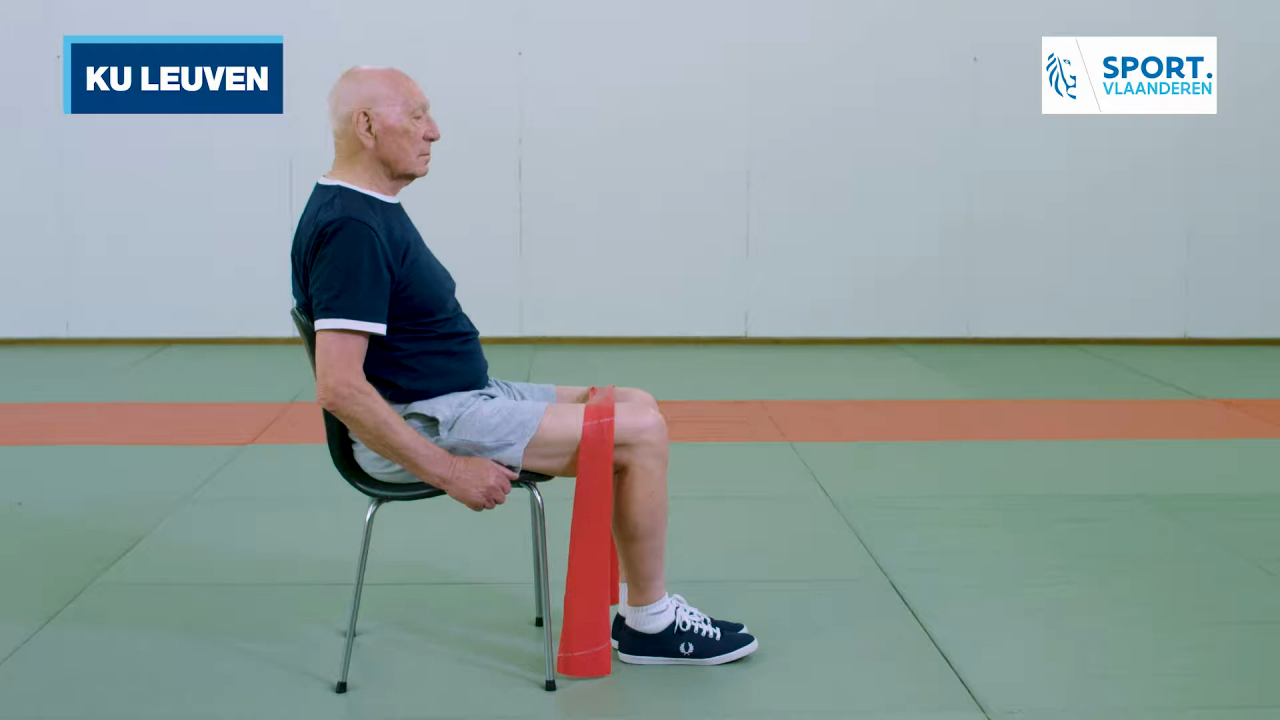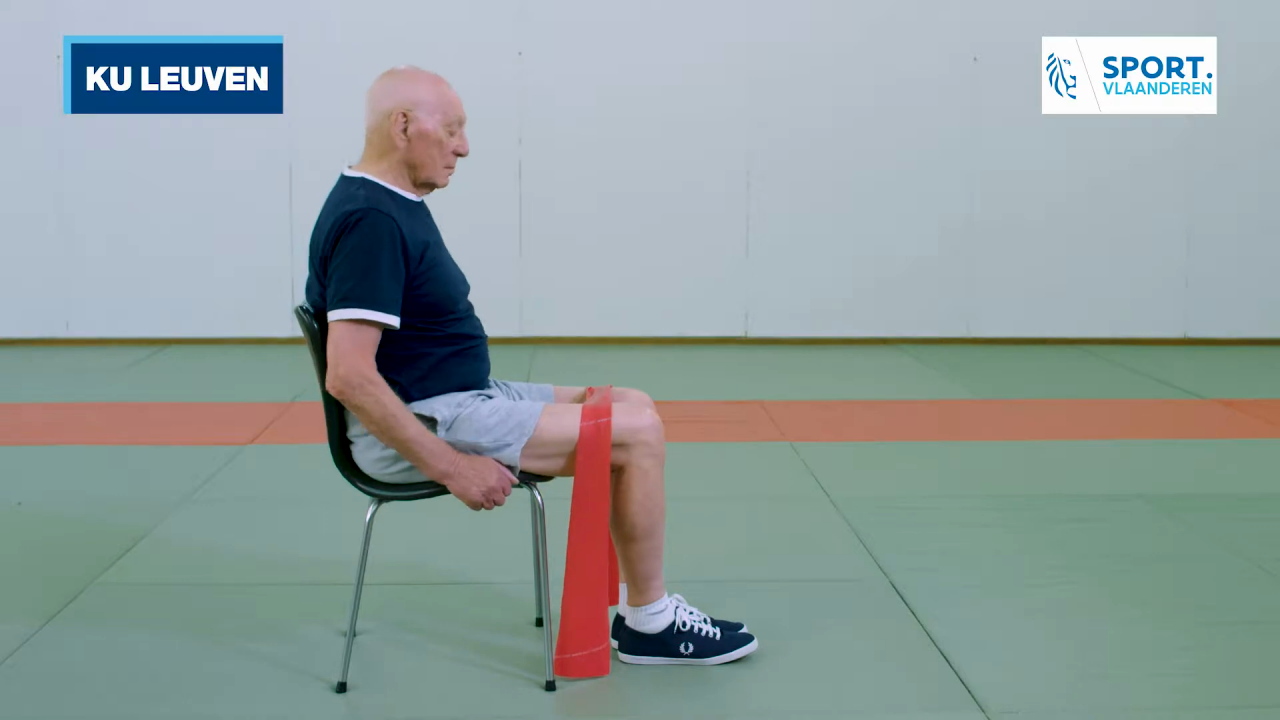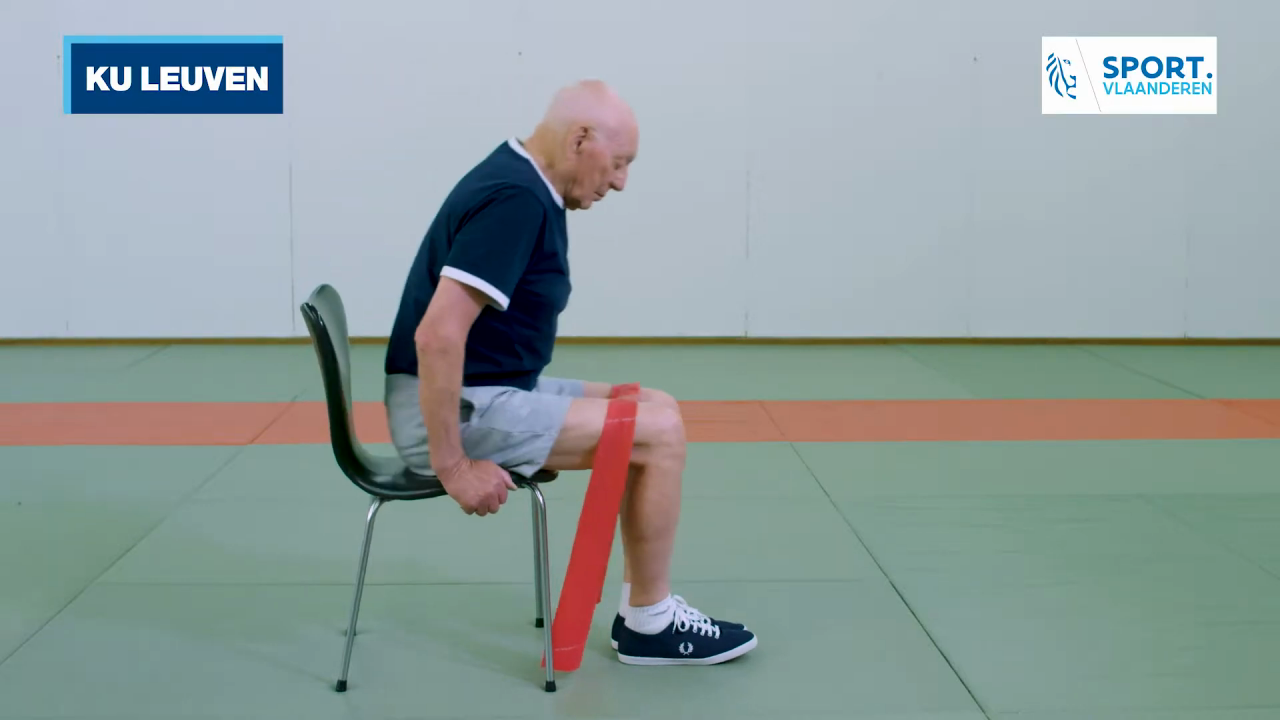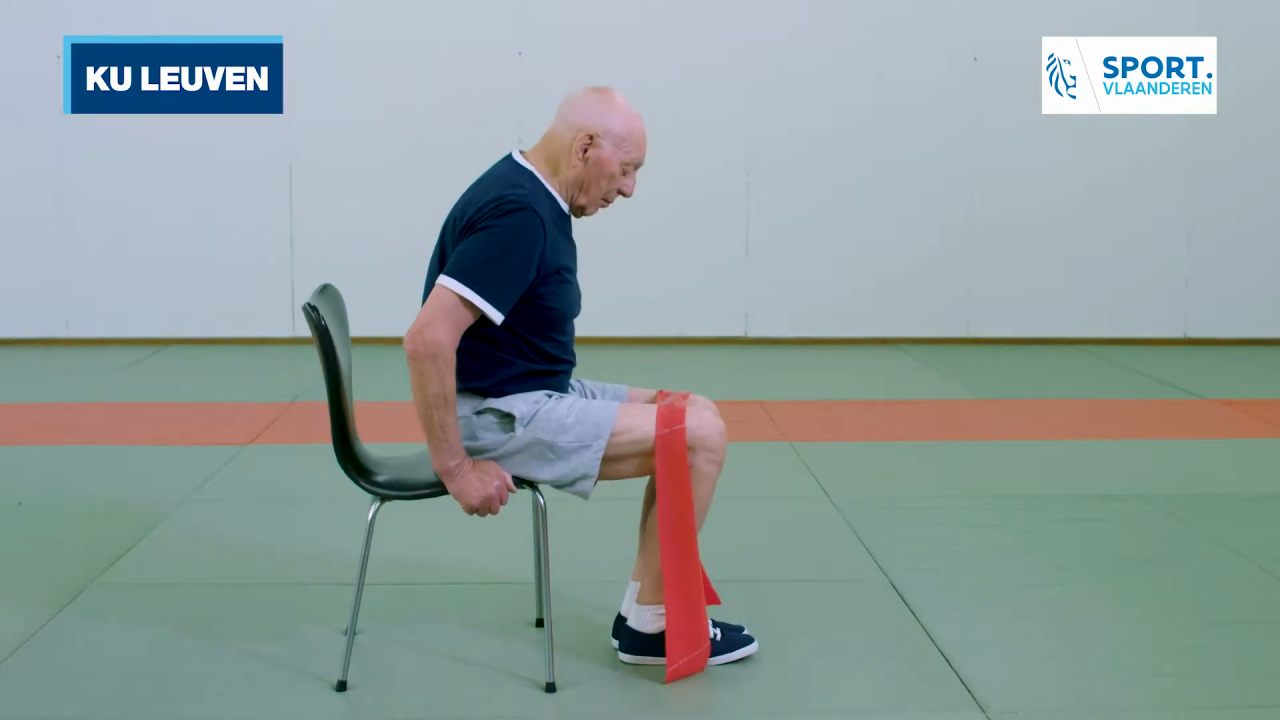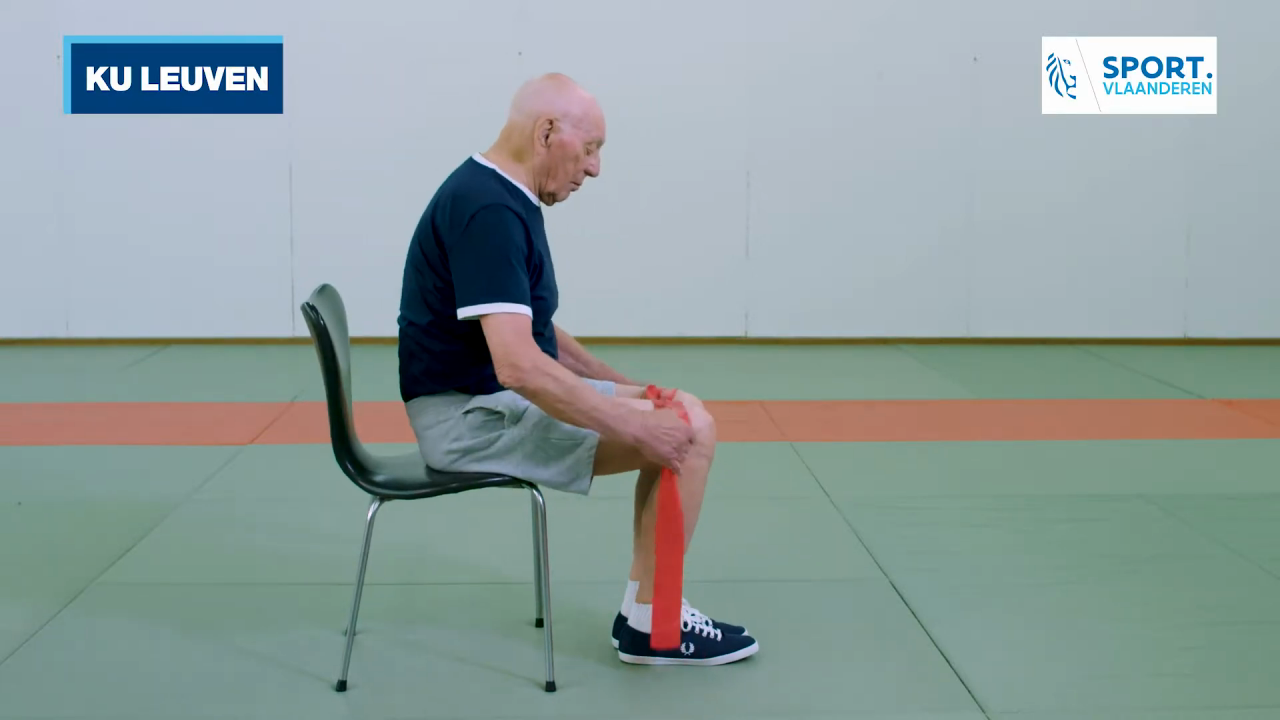
dt=0.7s
person 1, frame 1
left shoulder: (370, 209)
right shoulder: (350, 228)
right elbow: (339, 387)
right wrist: (447, 471)
left hip: (465, 397)
right hip: (427, 426)
left knee: (635, 409)
right knee: (641, 433)
left ankle: (644, 606)
right ankle: (649, 622)
person 1, frame 2
left shoulder: (393, 203)
right shoulder: (372, 218)
right elbow: (348, 376)
right wrist: (449, 466)
left hip: (459, 400)
right hip: (425, 424)
left knee: (632, 408)
right knee: (636, 434)
left ankle: (642, 607)
right ankle: (651, 623)
person 1, frame 3
left shoulder: (522, 185)
right shoulder: (515, 199)
right elbow: (438, 335)
right wrist: (453, 465)
left hip: (492, 392)
right hip: (456, 409)
left knee: (656, 408)
right knee: (658, 434)
left ankle: (647, 610)
right ankle: (650, 623)
person 1, frame 4
left shoulder: (533, 197)
right shoulder: (519, 213)
right elbow: (428, 340)
right wrist: (455, 467)
left hip: (535, 395)
right hip: (496, 418)
left knee: (699, 416)
right knee: (701, 437)
left ankle: (647, 608)
right ankle: (651, 623)
person 1, frame 5
left shoulder: (498, 195)
right shoulder: (490, 211)
right elbow: (519, 366)
left wrist: (620, 386)
right wrist: (635, 428)
left hip: (494, 399)
right hip: (473, 416)
left knee: (684, 416)
right knee: (687, 435)
left ankle: (648, 607)
right ankle: (650, 623)
